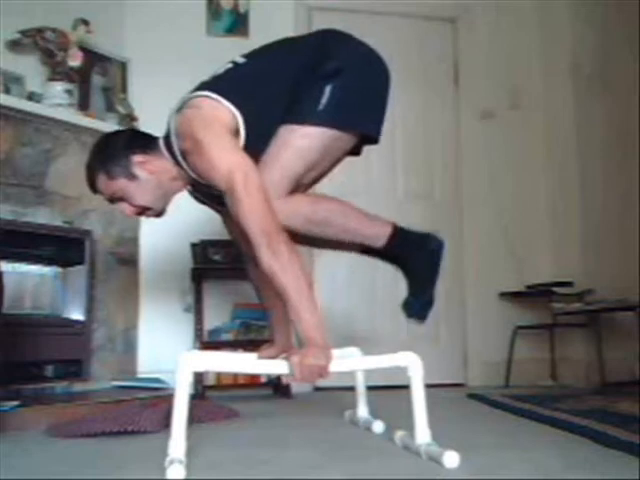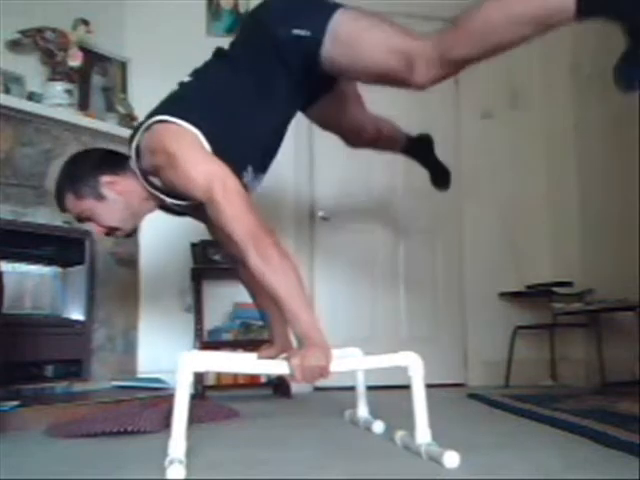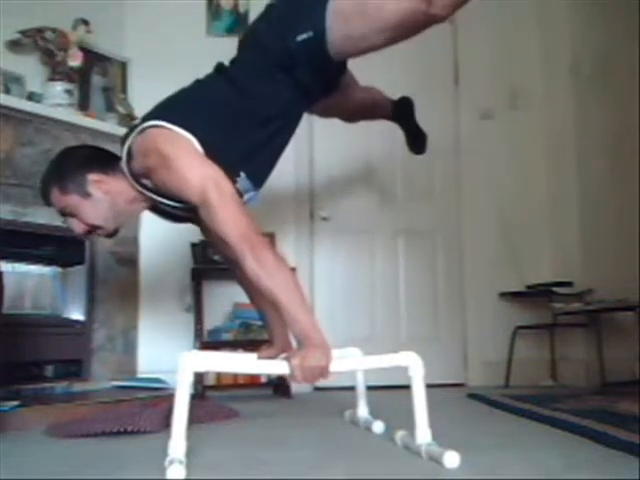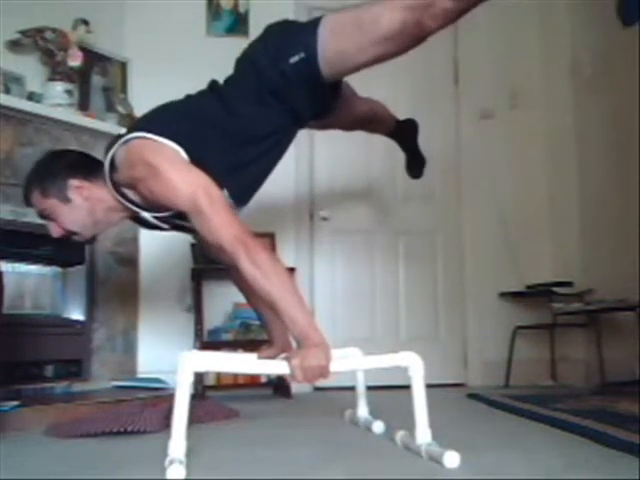
dt=0.7s
person 1, frame 1
left shoulder: (199, 141)
right shoulder: (198, 172)
left elbow: (269, 241)
right elbow: (254, 249)
left wrist: (315, 342)
right wrist: (282, 339)
right hip: (325, 82)
left knee: (269, 207)
right knee: (270, 208)
left ankle: (404, 244)
right ankle: (403, 249)
person 1, frame 2
left shoulder: (166, 153)
right shoulder: (174, 193)
left elbow: (260, 247)
right elbow: (242, 253)
left wrist: (311, 343)
right wrist: (281, 338)
right hip: (288, 68)
left knee: (420, 64)
right knee: (356, 130)
right ankle: (417, 148)
person 1, frame 3
left shoulder: (158, 156)
right shoulder: (167, 196)
left elbow: (251, 248)
right elbow: (239, 254)
left wrist: (313, 342)
right wrist: (280, 339)
left hip: (292, 38)
right hip: (283, 61)
right knee: (353, 107)
right ankle: (398, 111)
person 1, frame 4
left shoulder: (144, 168)
right shoulder: (146, 207)
left elbow: (242, 249)
right elbow: (231, 257)
left wrist: (312, 341)
right wrist: (279, 338)
left hip: (285, 66)
right hip: (282, 97)
right knee: (356, 114)
right ankle: (400, 130)
